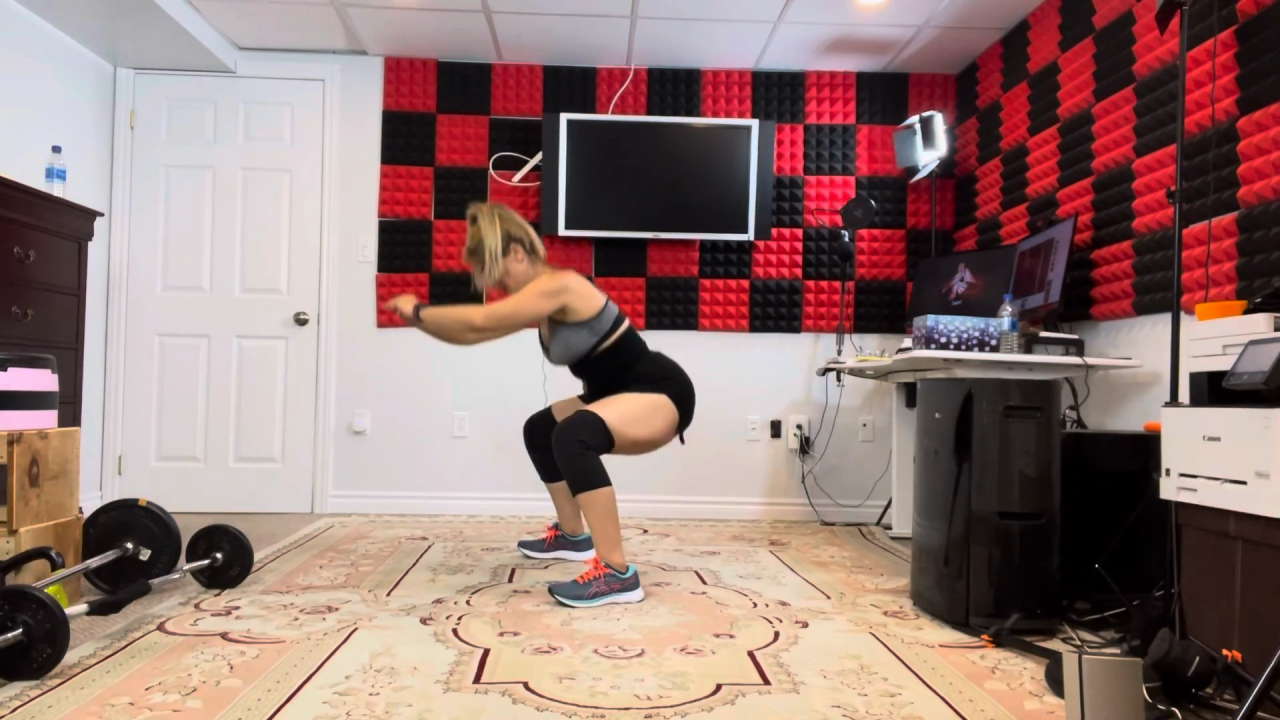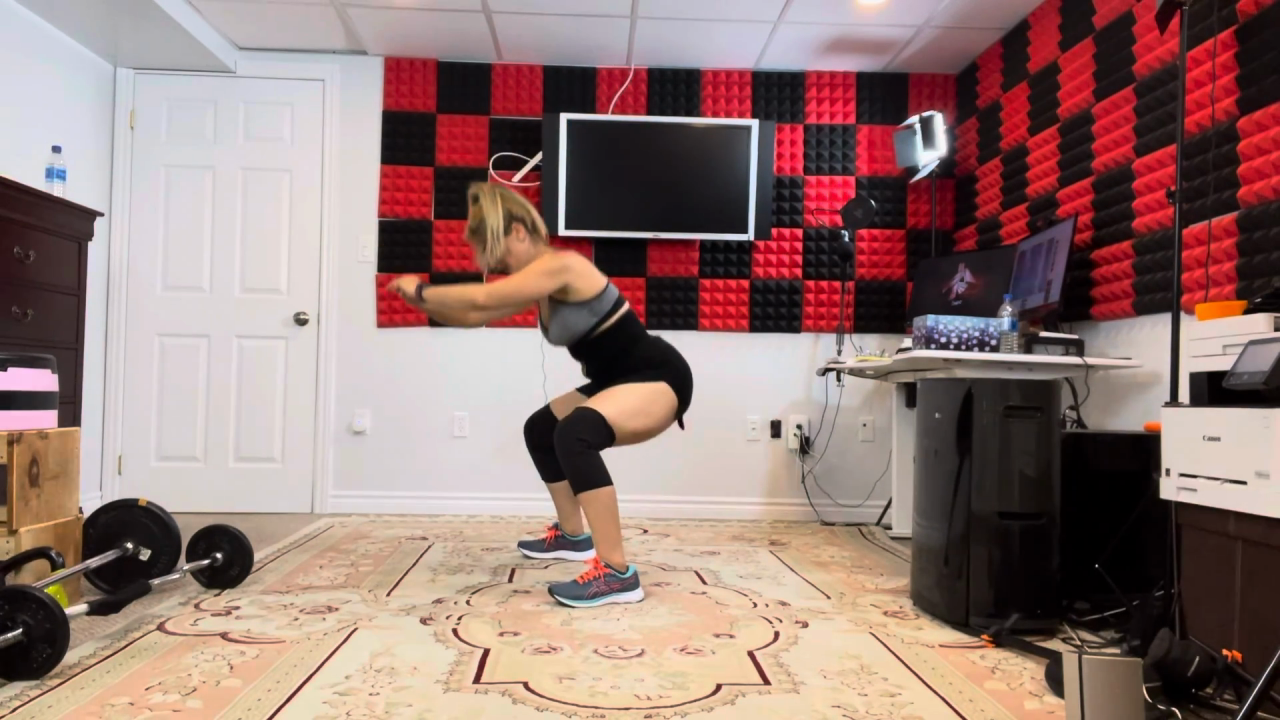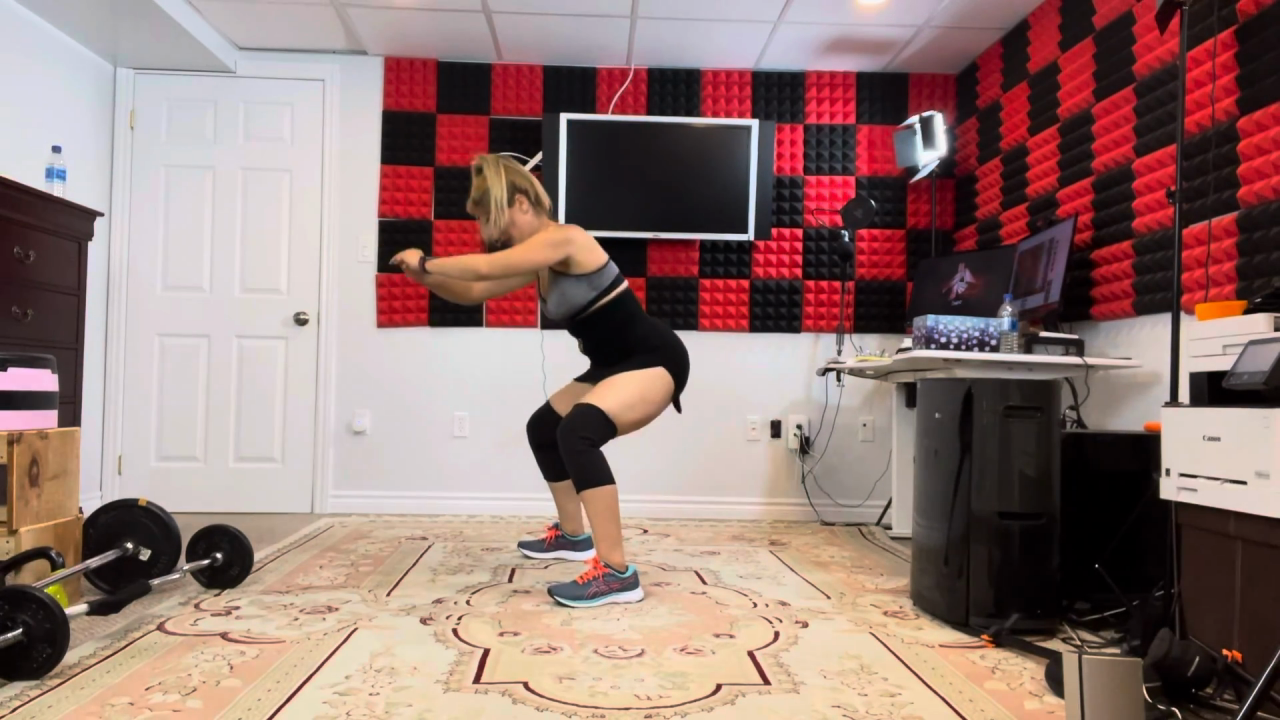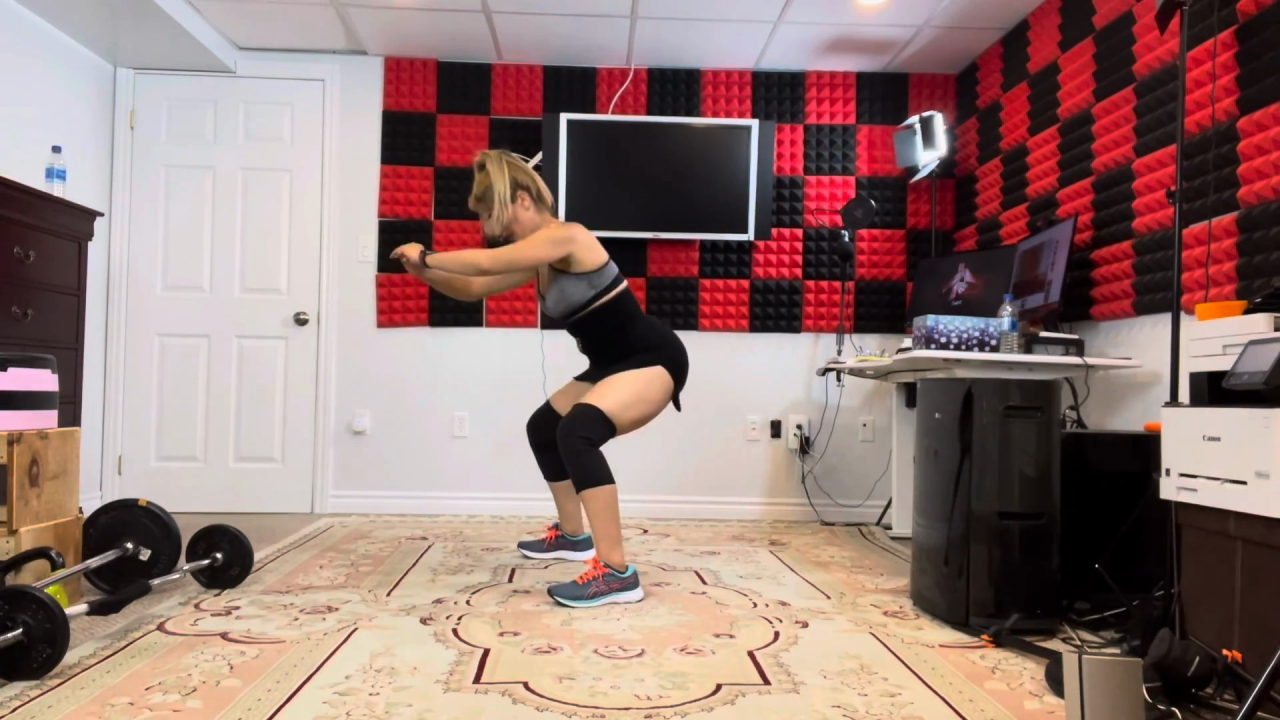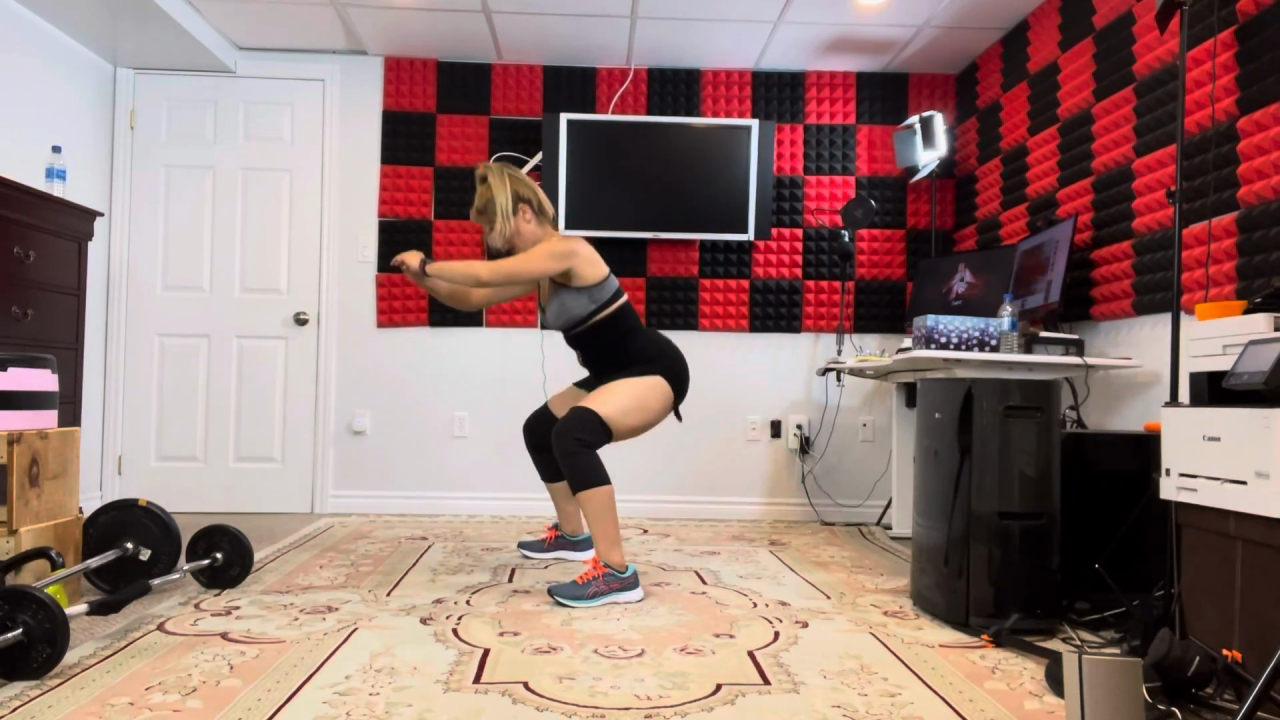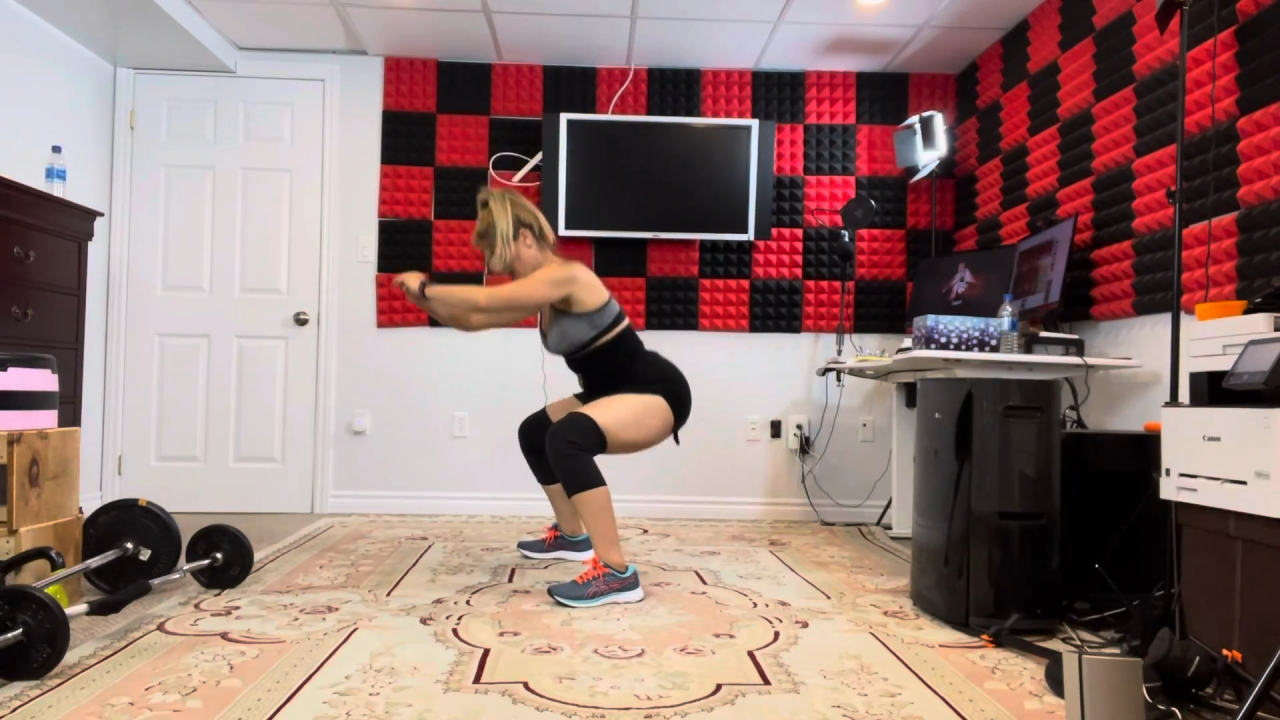
dt=0.1s
person 1, frame 1
left shoulder: (560, 285)
right shoulder: (541, 300)
left elbow: (480, 320)
right elbow: (474, 333)
left wrist: (419, 311)
right wrist: (420, 317)
left hip: (662, 391)
right hip: (625, 392)
left knee: (573, 437)
right knee: (540, 432)
left ankle: (616, 573)
right ankle: (573, 535)
person 1, frame 2
left shoulder: (561, 265)
right shoulder: (542, 282)
left elbow: (482, 299)
right elbow: (476, 315)
left wrist: (421, 290)
right wrist: (422, 298)
left hip: (660, 378)
right hip: (623, 381)
left knee: (575, 435)
right knee: (541, 430)
left ankle: (617, 572)
right ankle: (573, 535)
person 1, frame 3
left shoulder: (565, 238)
right shoulder: (541, 258)
left elbow: (485, 267)
right elbow: (474, 291)
left wrist: (425, 263)
right wrist: (423, 275)
left hip: (655, 359)
right hip: (616, 364)
left knee: (578, 431)
right knee: (543, 428)
left ankle: (616, 571)
right ankle: (572, 535)
person 1, frame 4
left shoulder: (566, 236)
right shoulder: (542, 256)
left elbow: (485, 262)
right elbow: (474, 287)
left wrist: (425, 256)
right wrist: (422, 269)
left hip: (654, 359)
right hip: (615, 363)
left knee: (577, 431)
right knee: (543, 427)
left ankle: (616, 571)
right ankle: (572, 534)
person 1, frame 5
left shoulder: (565, 250)
right shoulder: (542, 266)
left elbow: (486, 275)
right elbow: (473, 297)
left wrist: (425, 265)
right wrist: (424, 277)
left hip: (655, 370)
right hip: (618, 373)
left knee: (572, 432)
right knee: (539, 428)
left ankle: (616, 572)
right ankle: (572, 535)
person 1, frame 6
left shoulder: (567, 275)
right shoulder: (544, 288)
left elbow: (485, 299)
right elbow: (474, 320)
left wrist: (425, 287)
right wrist: (423, 298)
left hip: (657, 392)
right hip: (620, 390)
left knee: (567, 438)
right knee: (535, 433)
left ankle: (616, 571)
right ankle: (571, 535)
